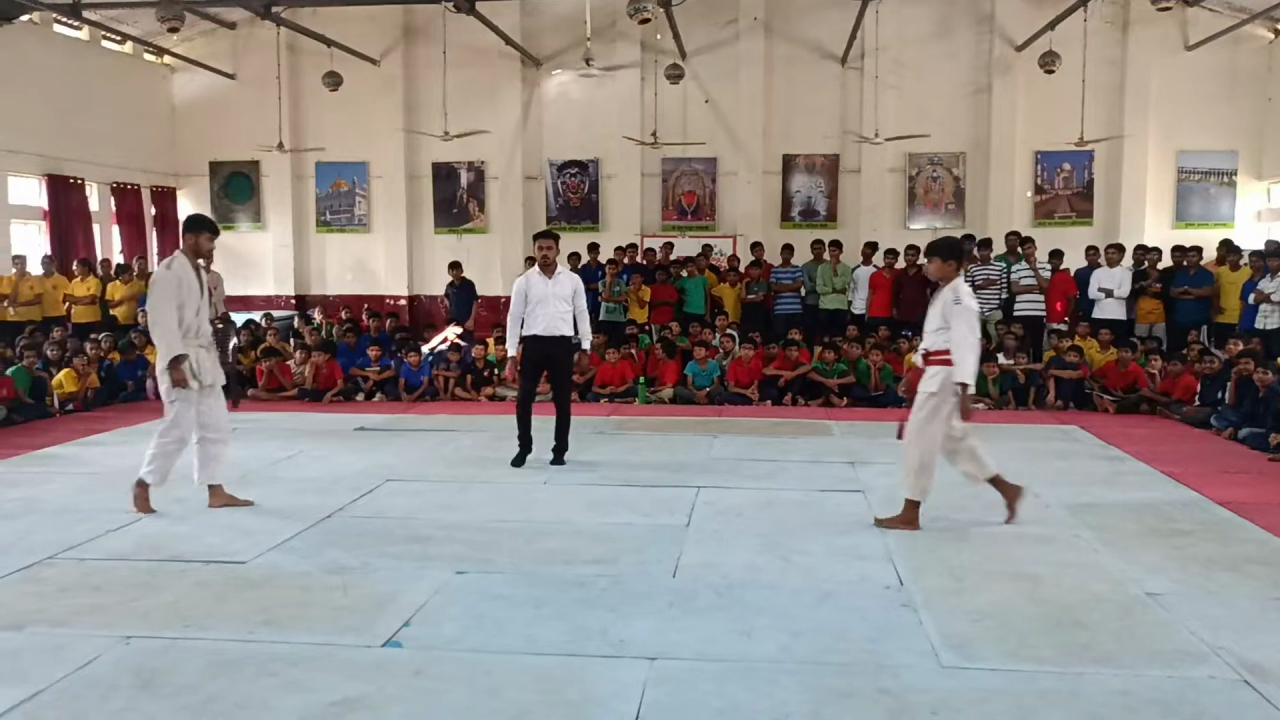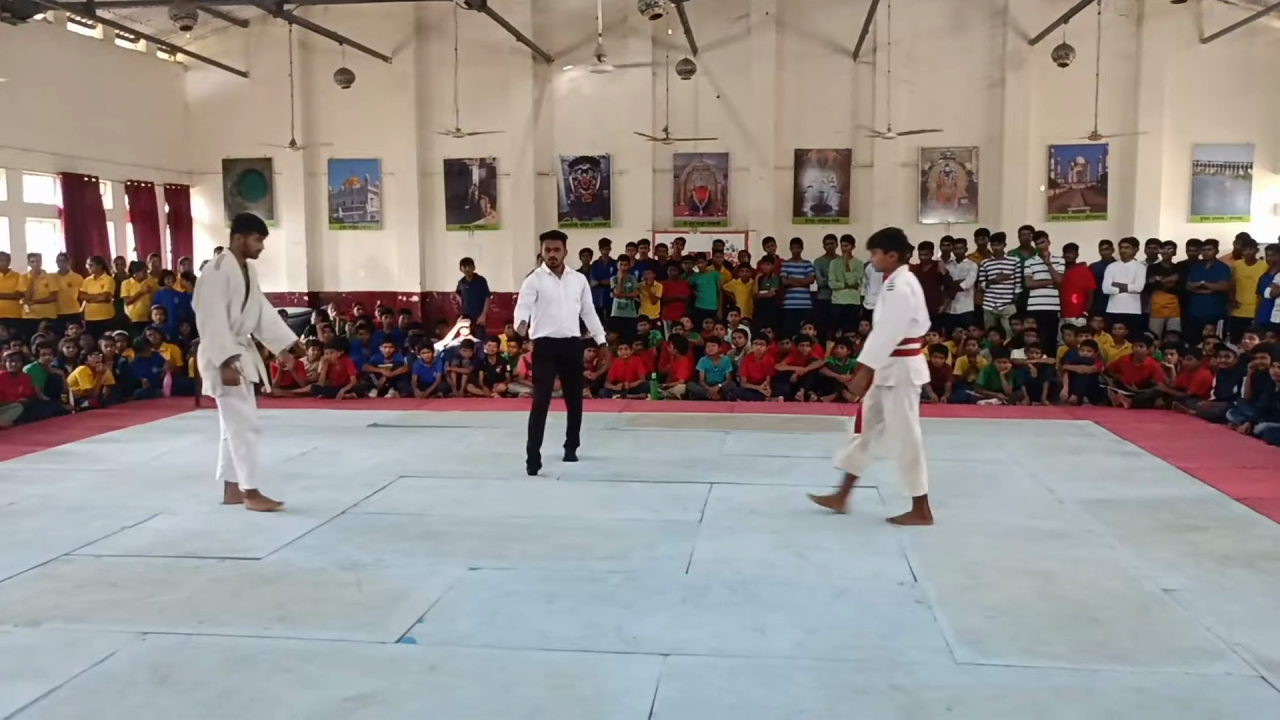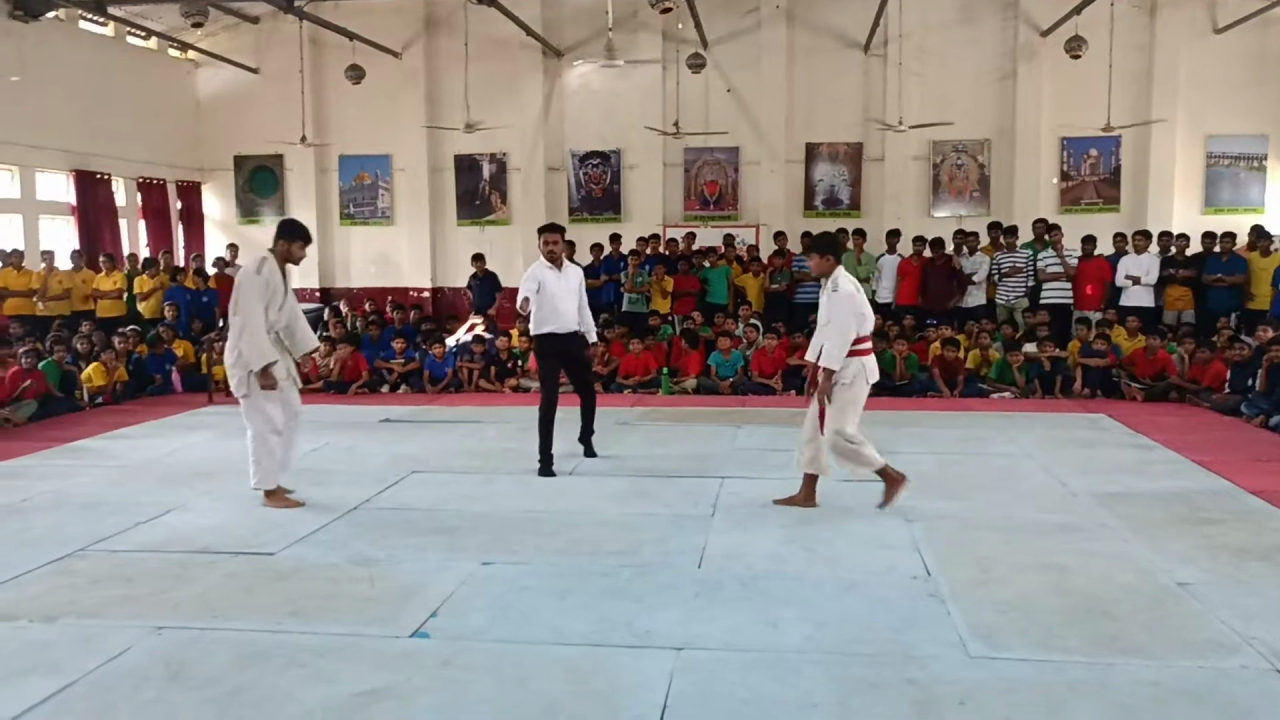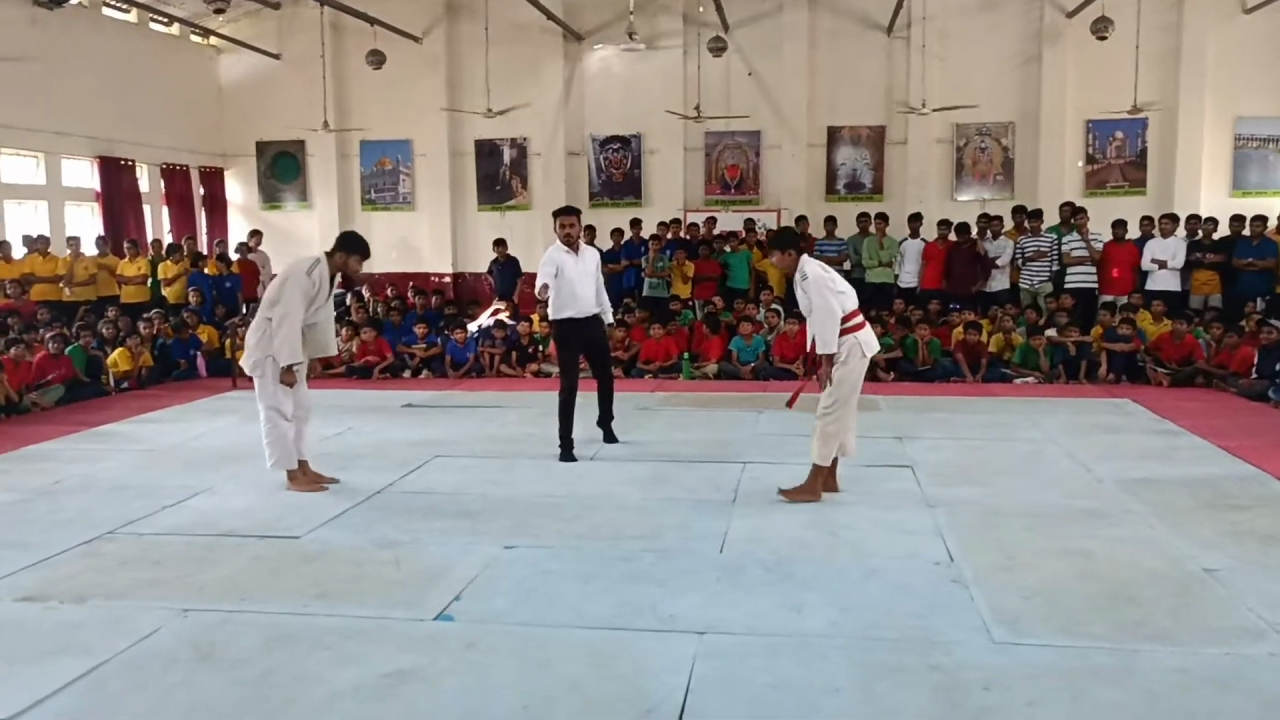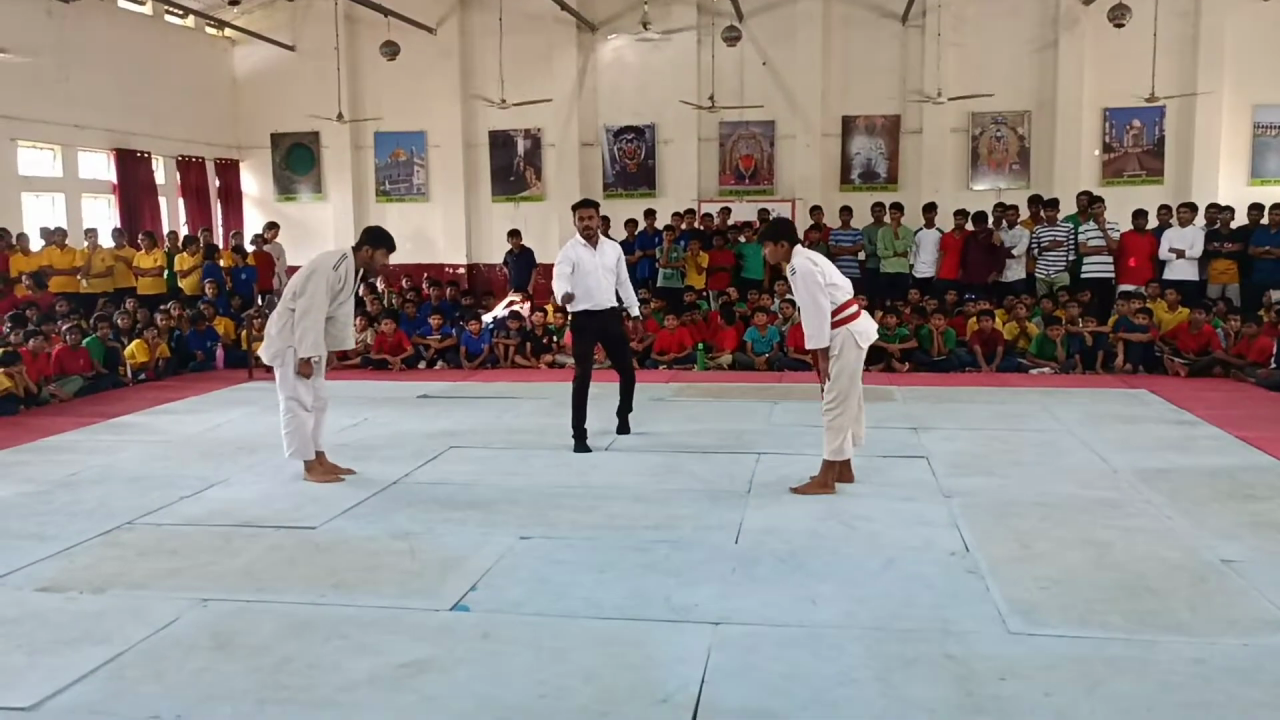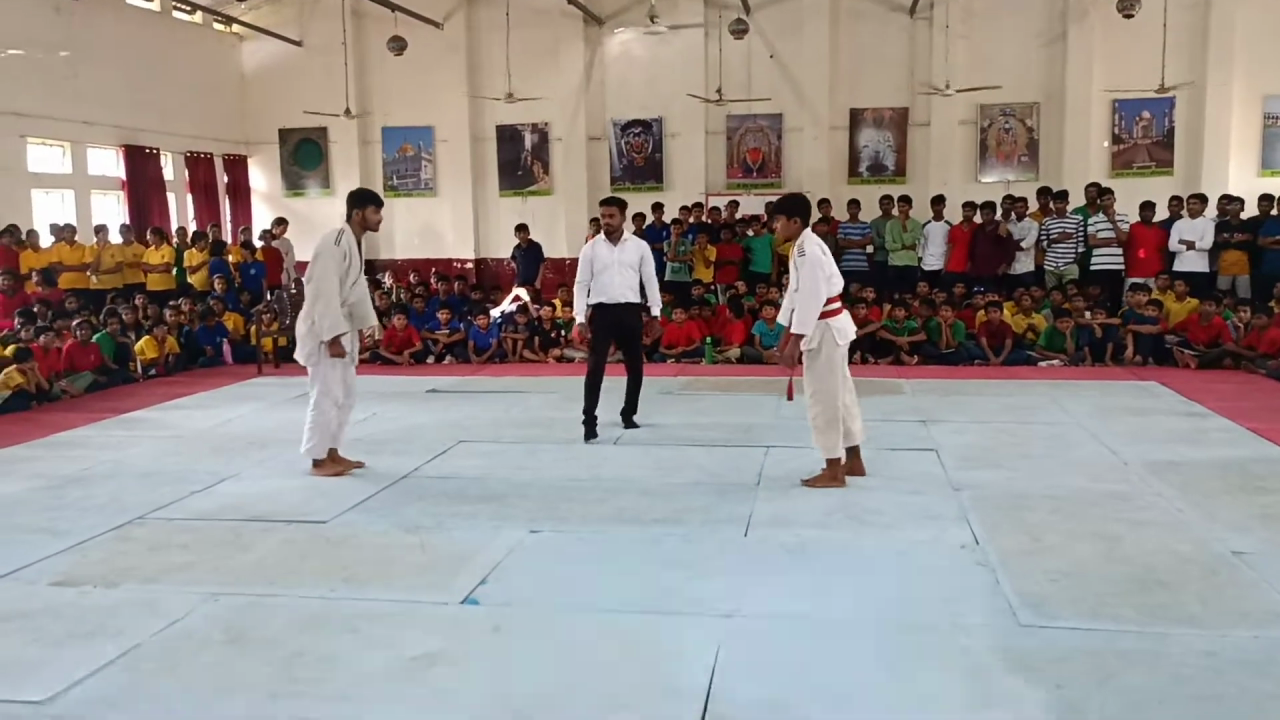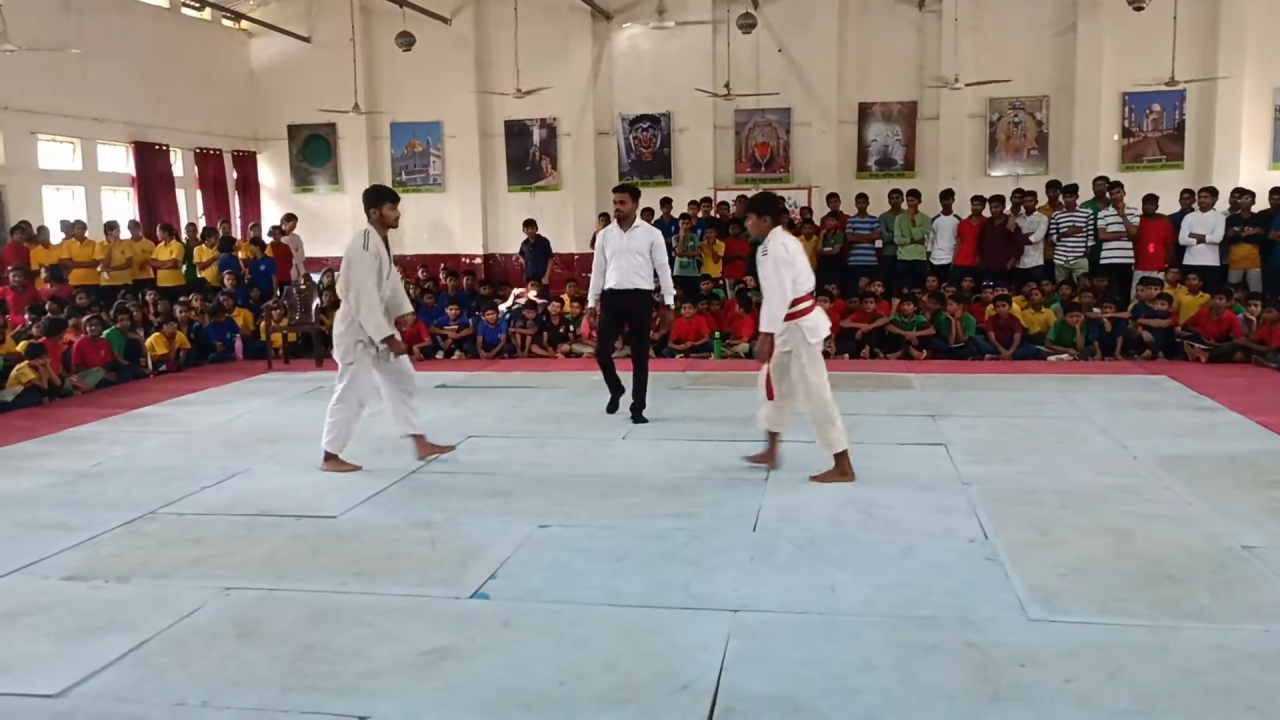
dt=0.3s
person 1, frame 1
left shoulder: (958, 297)
right shoulder: (947, 293)
left elbow: (965, 346)
left wrist: (963, 391)
left hip: (947, 377)
right hip: (939, 374)
left knee: (918, 440)
right knee: (953, 439)
left ankle: (910, 514)
right ankle: (1006, 490)
person 1, frame 2
left shoulder: (898, 285)
right shoulder: (901, 281)
left elbow: (888, 333)
left wrist: (863, 370)
right wrist: (867, 369)
left hip: (900, 369)
right hip: (891, 366)
left knee: (903, 437)
right knee: (867, 428)
left ankle: (920, 510)
right ankle: (842, 496)
person 1, frame 3
left shoulder: (842, 287)
right shoulder: (832, 284)
left elbow: (841, 335)
right elbow: (824, 330)
left wrist: (827, 375)
right wrist: (814, 367)
left hip: (851, 366)
right hip: (837, 365)
left knee: (838, 432)
right knee: (816, 427)
left ankle: (891, 476)
right ankle: (806, 493)
person 1, frame 4
left shoulder: (810, 273)
right shoulder: (805, 272)
left elbow: (828, 317)
right elbow: (817, 318)
left wrist: (826, 362)
right wrist: (820, 357)
left hip: (851, 343)
right hip: (845, 342)
left knee: (831, 411)
right knee: (837, 411)
left ankle: (814, 483)
right ankle: (829, 478)
person 1, frame 5
left shoulder: (800, 266)
right shoulder: (805, 259)
left elbow: (816, 312)
left wrist: (820, 355)
right wrist: (821, 351)
left hip: (846, 333)
right hip: (849, 328)
left knee: (836, 403)
right knee: (845, 400)
left ankle: (826, 478)
right ankle: (843, 468)
person 1, frame 6
left shoulder: (808, 250)
right shoulder: (806, 246)
left elbow: (811, 299)
right elbow: (796, 293)
left wrist: (795, 342)
right wrist: (787, 334)
left hip: (825, 329)
right hip: (829, 326)
left knee: (822, 398)
right knee: (839, 394)
left ankle: (833, 471)
right ankle: (853, 461)
person 1, frame 7
left shoulder: (771, 248)
right shoulder: (786, 241)
left elbow: (777, 295)
left wrist: (764, 336)
right wrist: (769, 333)
left hip: (796, 327)
right hip: (800, 322)
left knee: (814, 393)
right knee: (773, 383)
left ankle: (843, 466)
right ankle: (771, 451)
person 2, frame 1
left shoulder: (199, 273)
right shoulder: (169, 272)
right elbow: (163, 323)
left wrist: (211, 357)
right wrist: (175, 364)
left hip: (204, 359)
right hip: (181, 361)
left knee: (216, 428)
right knee: (178, 429)
left ankle: (216, 492)
right ankle: (143, 485)
person 2, frame 2
left shoulder: (247, 270)
right shoulder: (216, 271)
left elbow: (262, 312)
right elbow: (211, 322)
left wrist: (283, 346)
right wrist: (225, 363)
left hip: (243, 352)
right hip: (222, 357)
left knee: (236, 425)
right knee: (245, 423)
left ankle: (232, 488)
right ankle: (251, 493)
person 2, frame 3
left shoulder: (281, 271)
right shoulder: (256, 275)
left elbow: (291, 314)
right elbow: (249, 326)
left wrist: (303, 352)
right wrist: (263, 369)
left hip: (270, 350)
right hip: (250, 356)
left knee: (288, 414)
right knee: (266, 424)
left ankle: (271, 479)
right ankle: (270, 492)
person 2, frame 4
left shoulder: (328, 275)
right shoulder: (304, 274)
left elbow: (321, 318)
right elbow: (287, 321)
left wrist: (315, 355)
right wrist: (288, 366)
left hip: (291, 341)
right hip: (270, 341)
left knee: (300, 408)
right knee: (278, 410)
left ankle: (303, 468)
right ankle: (292, 475)
person 2, frame 5
left shoulder: (353, 269)
right shoulder: (330, 267)
left elbow: (341, 312)
right elbow: (310, 313)
left wrist: (332, 348)
right wrist: (306, 357)
left hip: (312, 335)
right hip: (290, 332)
left knee: (317, 399)
right knee: (298, 400)
left ankle: (320, 459)
right ankle: (310, 466)
person 2, frame 6
left shoulder: (355, 243)
right shoulder: (334, 245)
right elbow: (323, 295)
left wrist: (361, 327)
right wrist: (333, 338)
left hip: (341, 326)
right hip: (322, 328)
left knee: (345, 395)
right knee: (326, 396)
left ankle: (332, 453)
right ankle: (318, 461)
person 2, frame 7
left shoulder: (382, 240)
right shoulder: (362, 247)
right elbow: (364, 299)
left wrist: (404, 314)
right wrist: (389, 337)
left hip: (379, 325)
right hip: (358, 329)
left knee: (402, 383)
right knee: (352, 393)
left ankle: (420, 443)
right ankle: (330, 456)
person 3, frame 1
left shoulder: (573, 280)
right shoulder: (524, 281)
left elbow: (581, 313)
right elbow: (515, 316)
left wrist: (586, 346)
right wrist: (512, 350)
left hip: (562, 344)
right hip: (534, 344)
left knee: (563, 401)
right knee: (524, 398)
left ankle: (559, 450)
right ankle: (524, 446)
person 3, frame 2
left shoulder: (579, 280)
right shoulder: (534, 280)
left elbow: (588, 313)
right elbow: (522, 308)
left wrist: (601, 341)
right wrist: (521, 323)
left hip: (572, 345)
right hip: (544, 346)
left knee: (574, 400)
right knee: (540, 401)
left ankle: (571, 446)
right ankle: (533, 457)
person 3, frame 3
left shoulder: (576, 272)
right shoulder: (535, 272)
right elbow: (525, 294)
left wrist: (592, 338)
right wrist: (524, 304)
left hip: (574, 339)
right hip: (547, 341)
left knee: (588, 392)
right knee: (549, 400)
left ankle: (586, 438)
right ankle: (545, 460)
person 3, frame 4
left shoulder: (593, 255)
right shoulder: (552, 256)
right elbow: (544, 280)
left wrist: (608, 320)
right wrist: (543, 290)
left hip: (592, 323)
right hip: (566, 326)
left knee: (606, 376)
right knee: (569, 386)
left ankle: (605, 423)
right ankle: (566, 445)
person 3, frame 5
left shoulder: (614, 248)
right shoulder: (569, 251)
left elbow: (623, 282)
right elbow: (559, 280)
left wrist: (635, 313)
right wrist: (563, 294)
left hip: (611, 315)
right hip: (583, 318)
left knee: (627, 370)
right knee: (582, 377)
left ankle: (623, 414)
right ankle: (579, 435)
person 3, frame 6
left shoulder: (640, 246)
right shoulder: (591, 248)
left elbow: (650, 280)
right elbow: (581, 284)
left wrist: (655, 313)
right wrist: (580, 317)
left hip: (630, 311)
right hip: (602, 312)
left knee: (635, 368)
right knee: (595, 367)
left ankle: (628, 413)
right ankle: (589, 422)
person 3, frame 7
left shoulder: (651, 234)
right shoulder: (605, 235)
left elbow: (663, 268)
right elbow: (598, 269)
left wrist: (668, 302)
right wrist: (592, 302)
left hip: (639, 297)
right hip: (611, 298)
left knee: (639, 355)
right knee: (602, 351)
left ankle: (637, 408)
right ankle: (616, 392)
